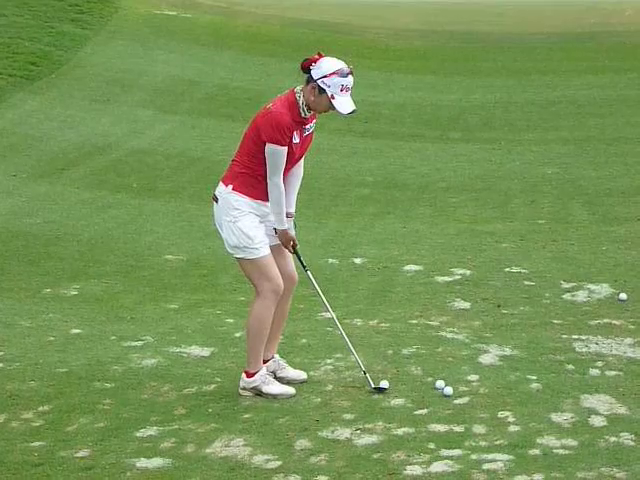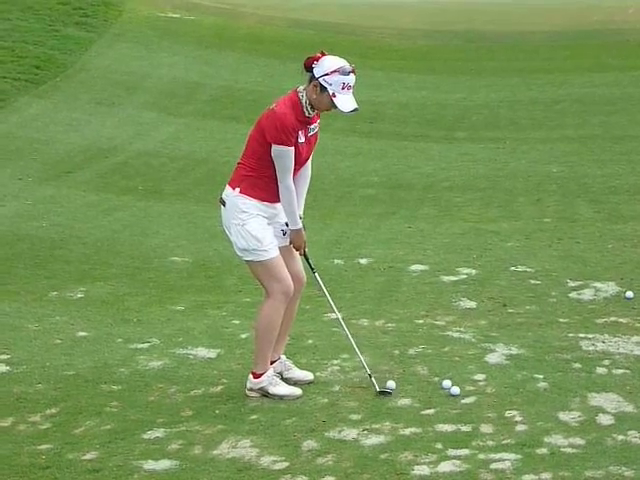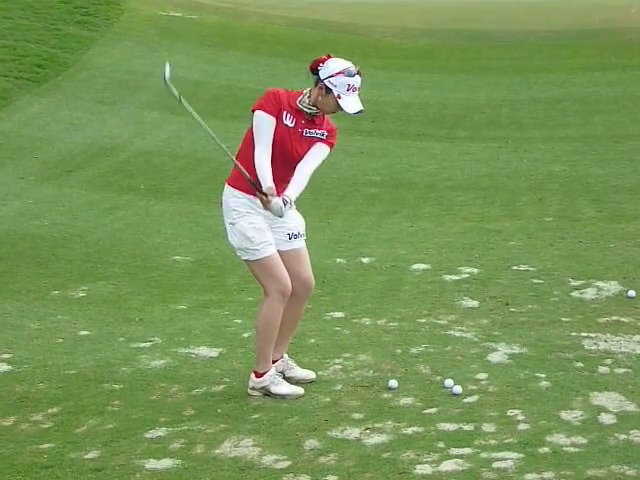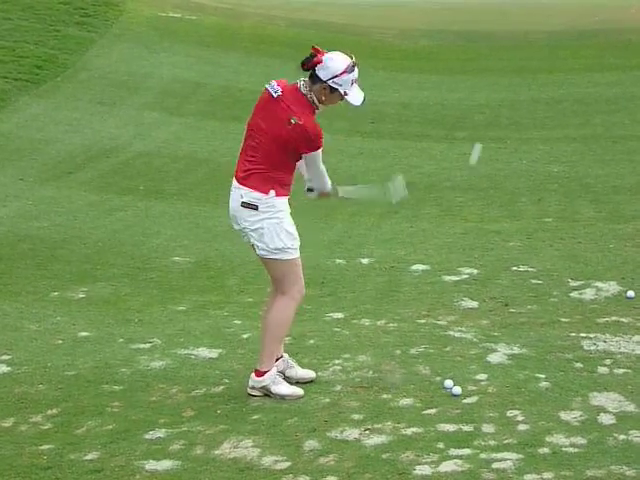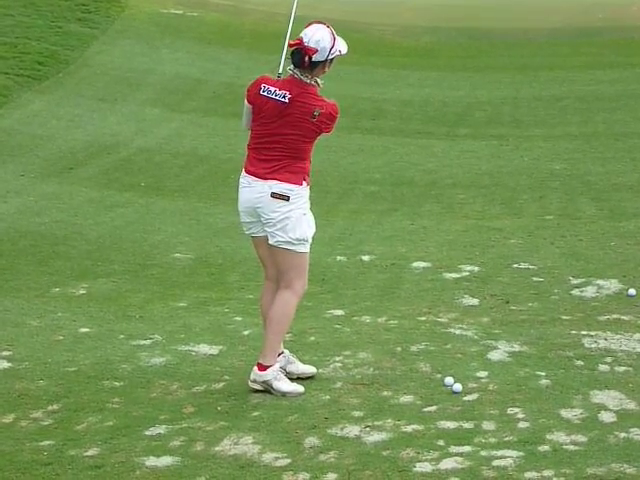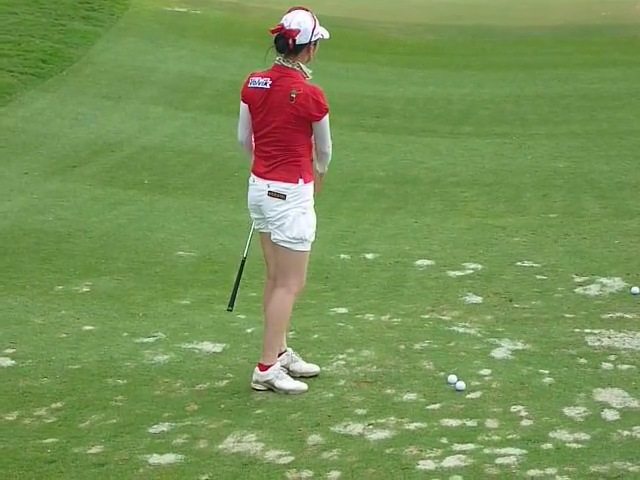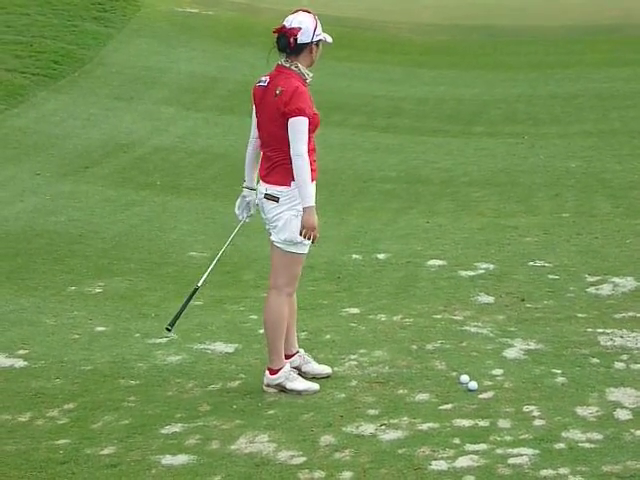
dt=0.7s
person 1, frame 1
left shoulder: (308, 112)
right shoulder: (279, 117)
left elbow: (296, 165)
right elbow: (273, 178)
left wrist: (288, 215)
right wrist: (283, 226)
left hip: (263, 204)
right hip: (238, 204)
left knee: (288, 280)
right knee: (270, 287)
left ankle: (269, 359)
right ankle: (252, 376)
person 1, frame 2
left shoulder: (311, 111)
right shoulder: (283, 118)
left elbow: (303, 168)
right elbow: (286, 179)
left wrist: (297, 218)
right wrist: (296, 228)
left hip: (270, 206)
right hip: (246, 207)
left knee: (297, 281)
right knee: (280, 288)
left ankle: (276, 360)
right ankle: (259, 377)
person 1, frame 3
left shoulder: (326, 132)
right shoulder: (275, 100)
left elbow: (305, 169)
right elbow: (260, 151)
left wrist: (284, 199)
right wrist: (267, 188)
left hip: (280, 206)
right hip: (244, 203)
left knee: (304, 285)
right knee: (279, 288)
left ankle: (278, 359)
right ankle: (261, 375)
person 1, frame 4
left shoulder: (277, 89)
right shoulder: (307, 128)
right elbow: (314, 172)
left wrist: (315, 182)
right wrist: (325, 187)
left hip: (246, 196)
right hip: (265, 205)
left knee: (283, 283)
right knee: (292, 290)
left ankle: (275, 358)
right ankle: (262, 375)
person 1, frame 5
left shoulder: (260, 87)
right shoulder: (326, 110)
left hip: (250, 188)
right hip: (285, 197)
left knee: (274, 279)
right knee: (294, 285)
left ankle: (277, 354)
right ankle: (265, 368)
person 1, frame 6
left shoulder: (253, 83)
right shoulder: (311, 95)
left elbow: (243, 138)
right elbow: (324, 149)
right wrist: (319, 172)
left hip: (260, 187)
right hip: (290, 195)
left knee: (276, 278)
right knee: (290, 284)
left ankle: (280, 353)
right ankle: (266, 368)
person 1, frame 7
left shoulder: (266, 83)
right shoulder: (295, 91)
left elbow: (255, 142)
right elbow: (298, 155)
left wrist: (248, 187)
right wrist: (309, 206)
left hip: (269, 188)
right hip: (289, 194)
left knee: (287, 280)
right knee: (282, 286)
left ankle: (291, 354)
right ankle: (275, 372)
